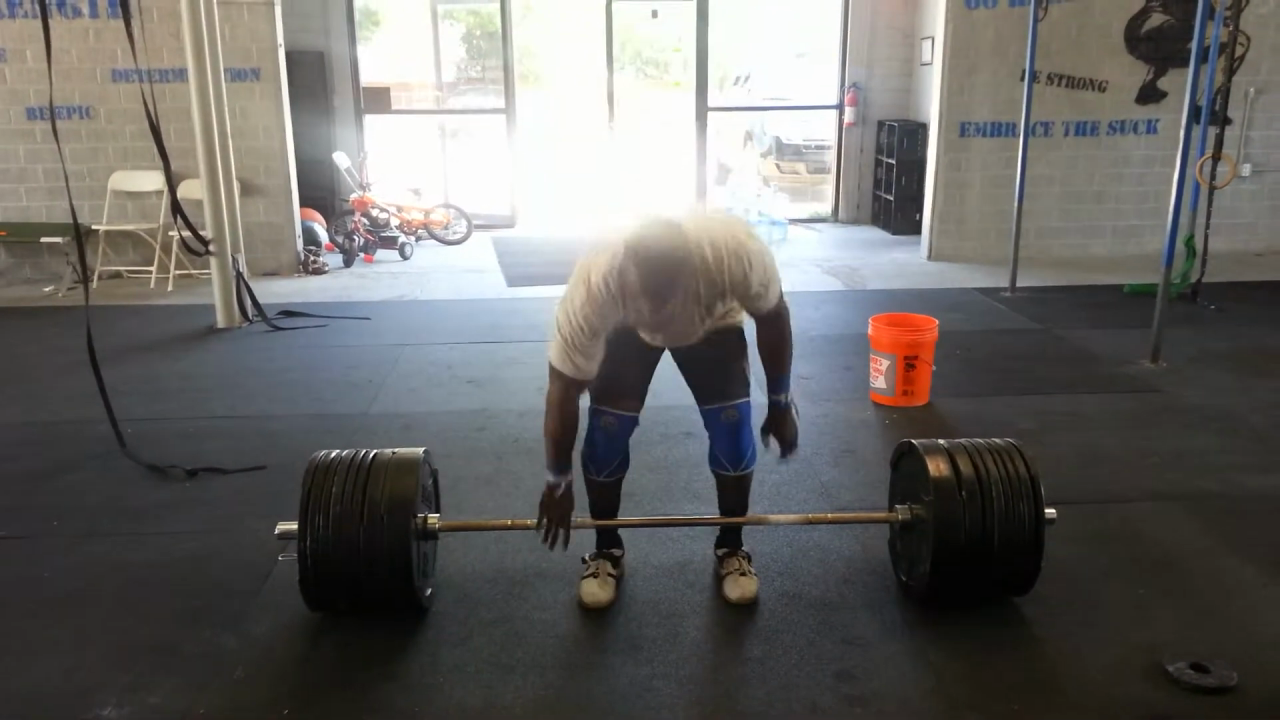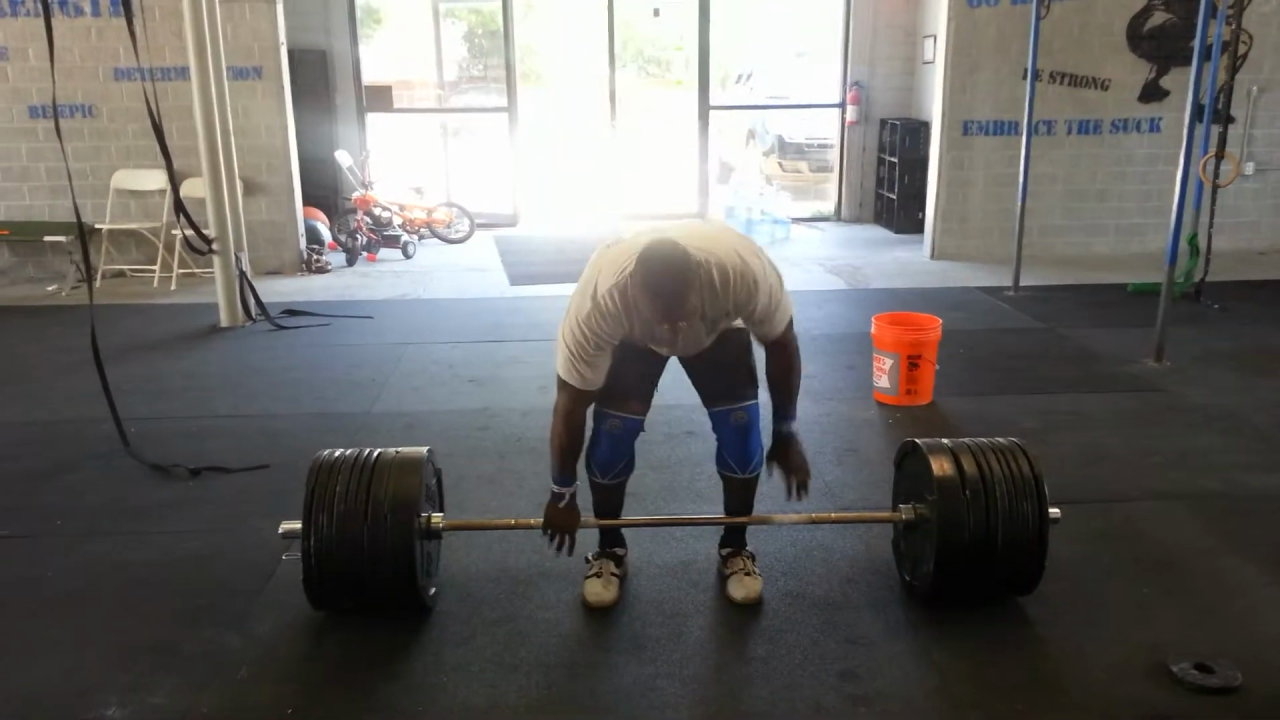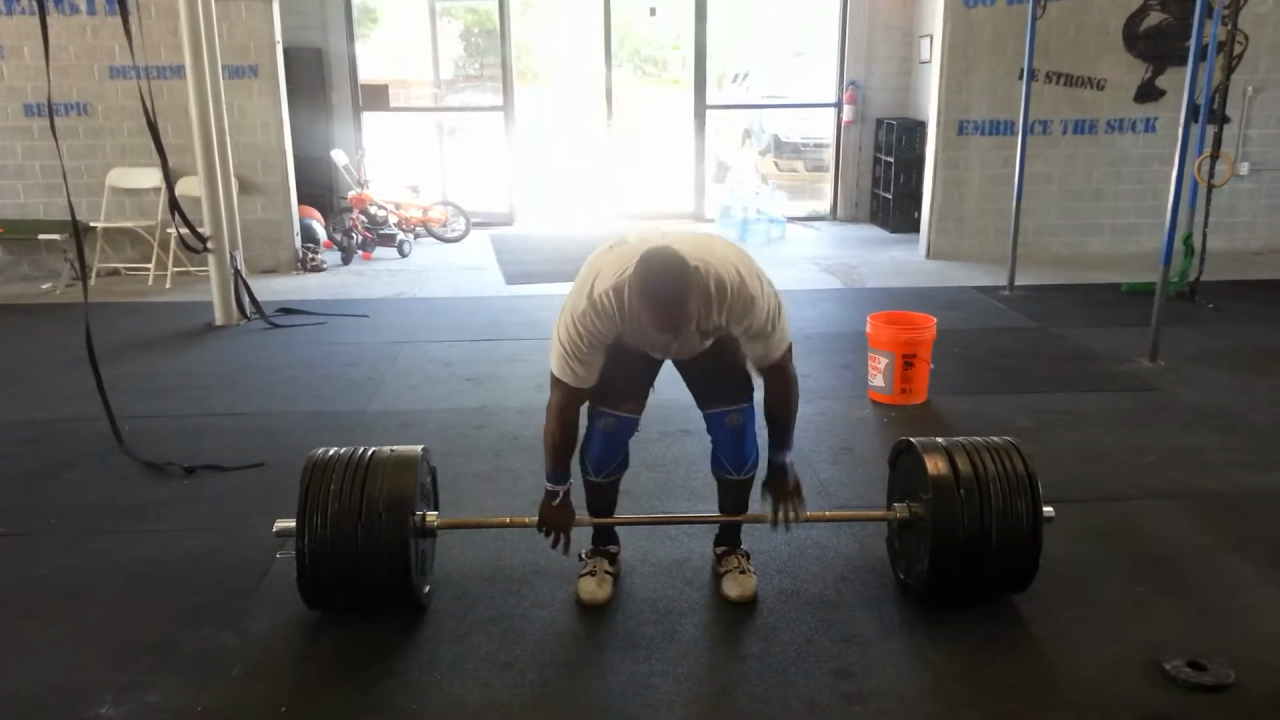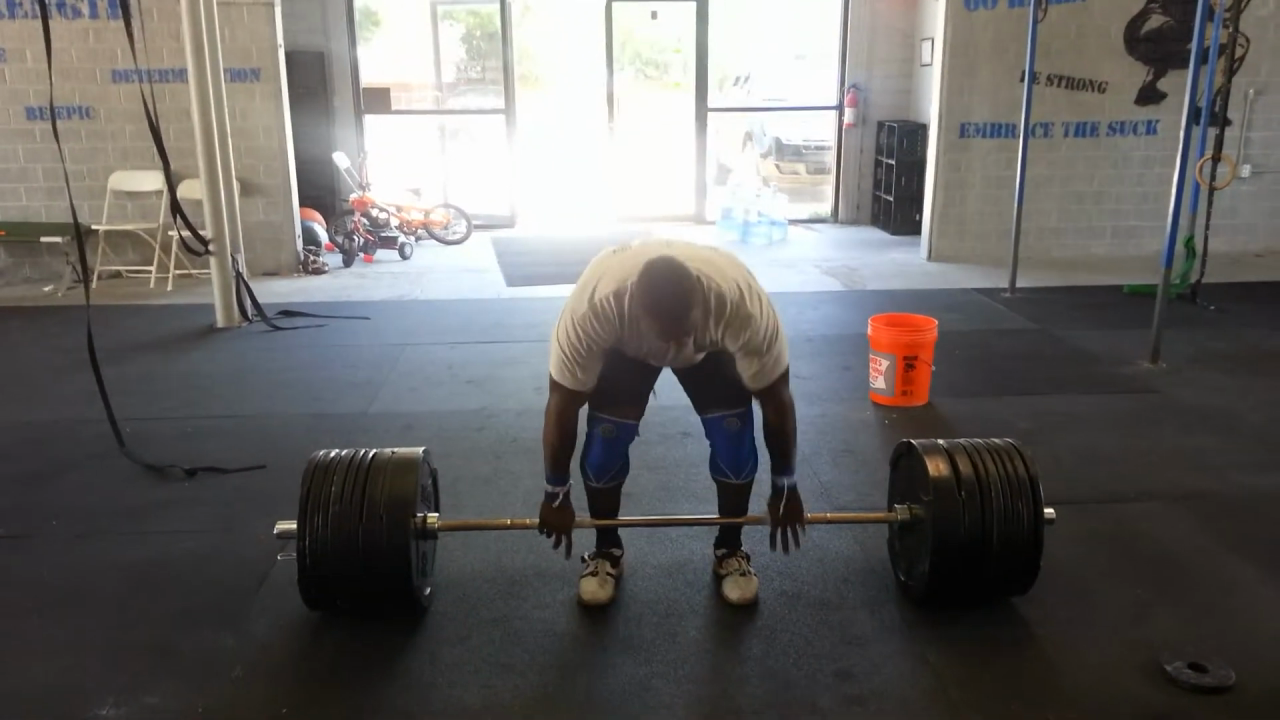
dt=0.1s
person 1, frame 1
left shoulder: (737, 251)
right shoulder: (595, 285)
left elbow: (772, 318)
right elbow: (565, 390)
left wrist: (780, 404)
right wrist: (557, 482)
left hip: (713, 324)
right hip: (625, 330)
left knee: (733, 427)
right knee: (607, 428)
left ankle: (731, 549)
right ankle: (606, 552)
person 1, frame 2
left shoulder: (743, 269)
right shoulder: (599, 297)
left elbow: (780, 342)
right elbow: (572, 401)
left wrist: (786, 432)
right wrist: (562, 493)
left hip: (718, 330)
right hip: (632, 338)
left knee: (741, 429)
right knee: (613, 431)
left ankle: (735, 549)
right ankle: (609, 551)
person 1, frame 3
left shoulder: (743, 287)
right shoulder: (594, 300)
left elbow: (779, 375)
right elbow: (565, 400)
left wrist: (781, 462)
right wrist: (556, 491)
left hip: (714, 336)
right hip: (625, 340)
left knee: (737, 433)
right knee: (606, 433)
left ankle: (729, 547)
right ankle: (603, 548)
person 1, frame 4
left shoulder: (741, 302)
right shoulder: (594, 305)
left elbow: (775, 399)
right elbow: (563, 403)
left wrist: (784, 486)
right wrist: (556, 493)
left hip: (712, 345)
right hip: (625, 347)
left knee: (734, 437)
right knee: (606, 438)
left ankle: (729, 550)
right ankle: (606, 551)
